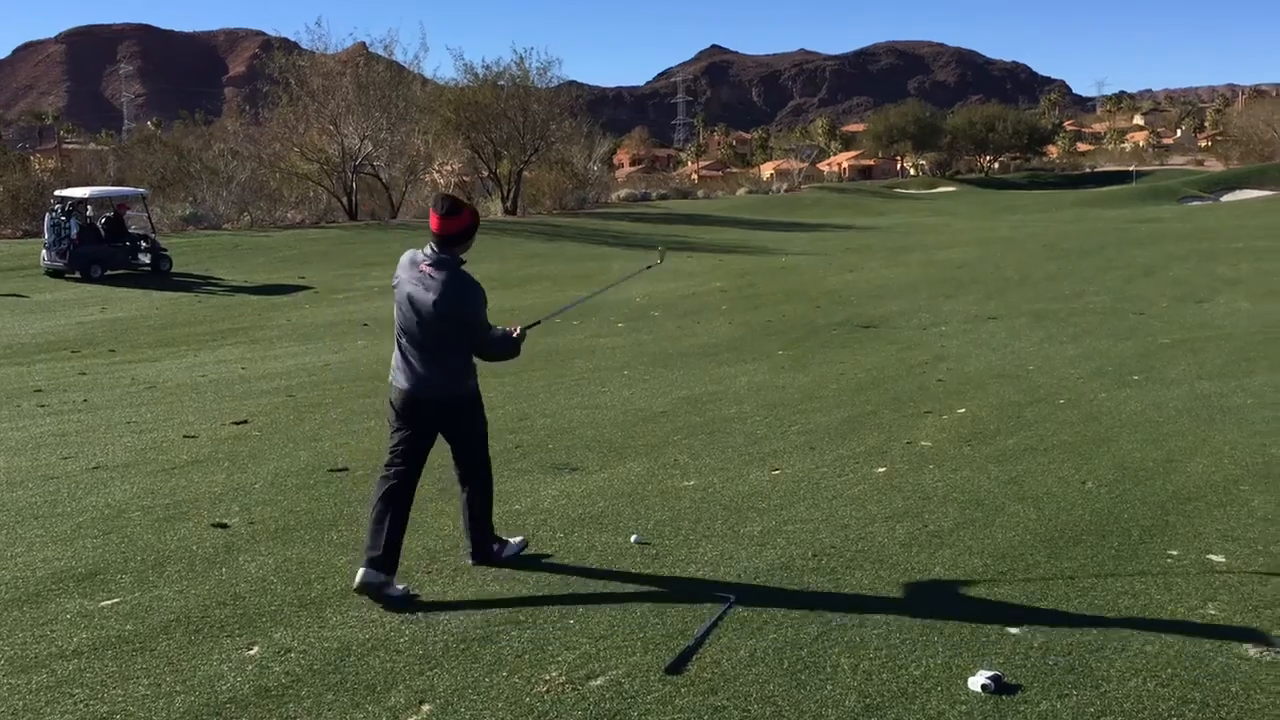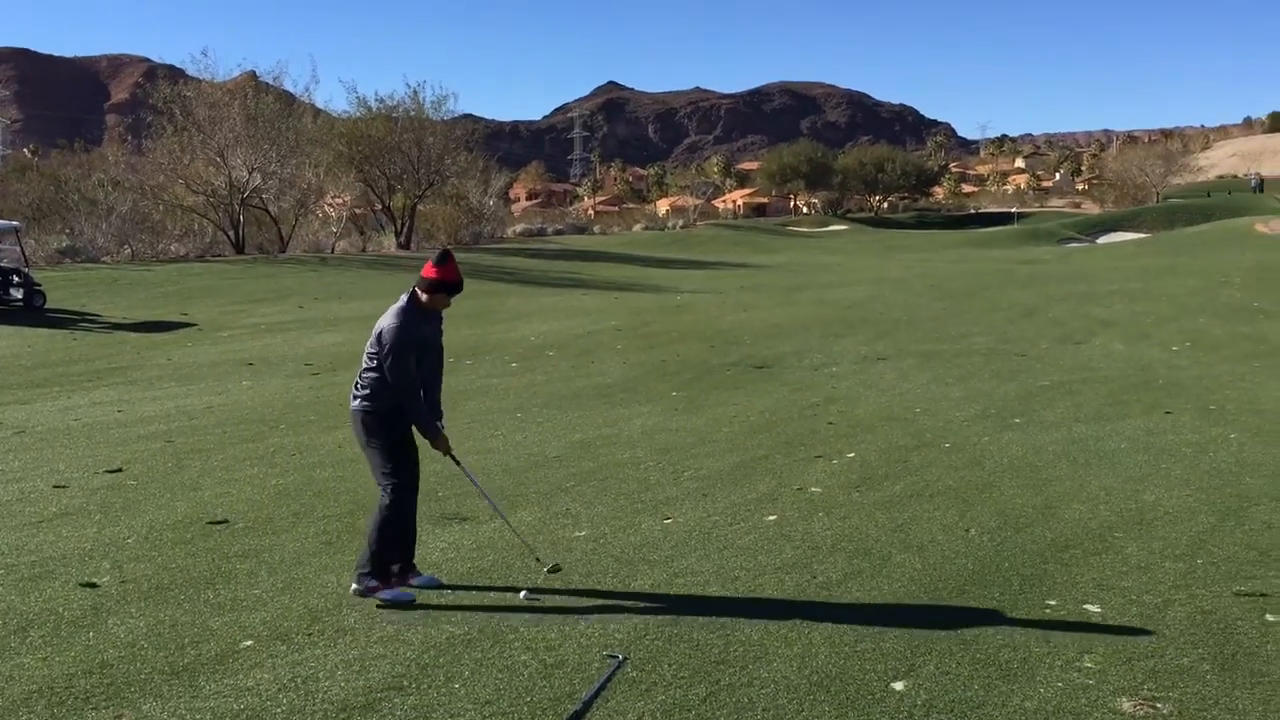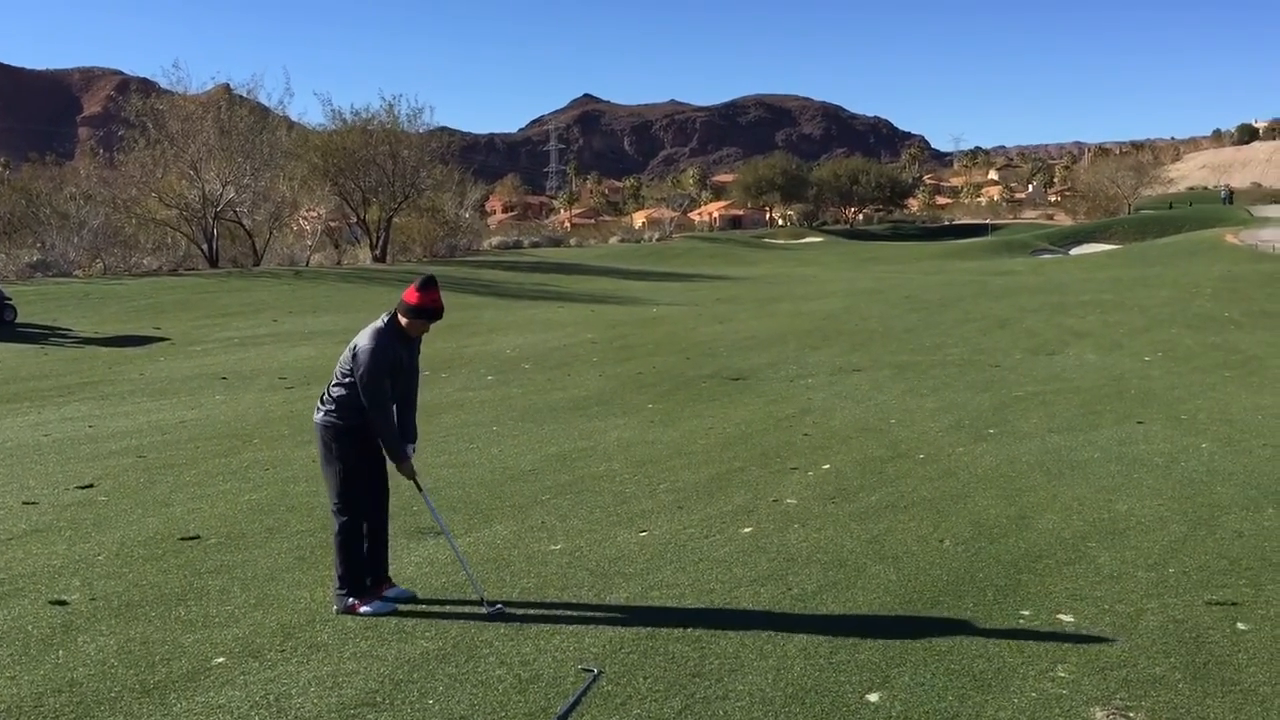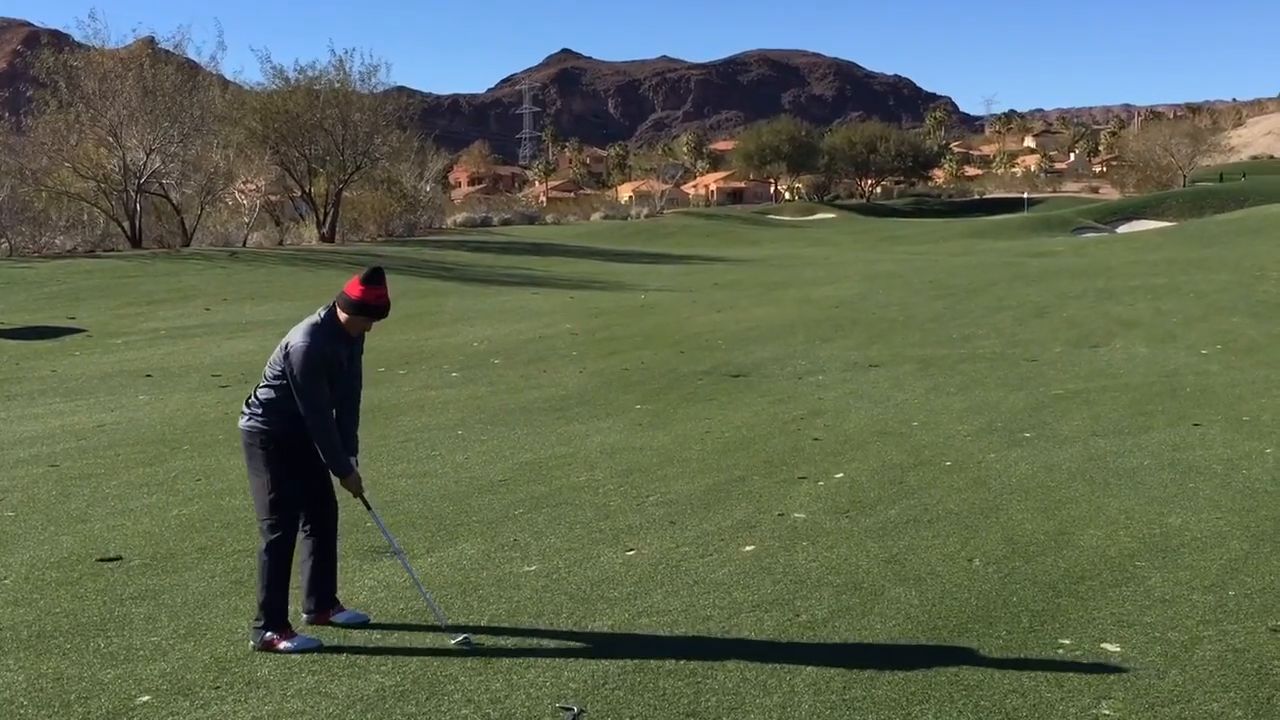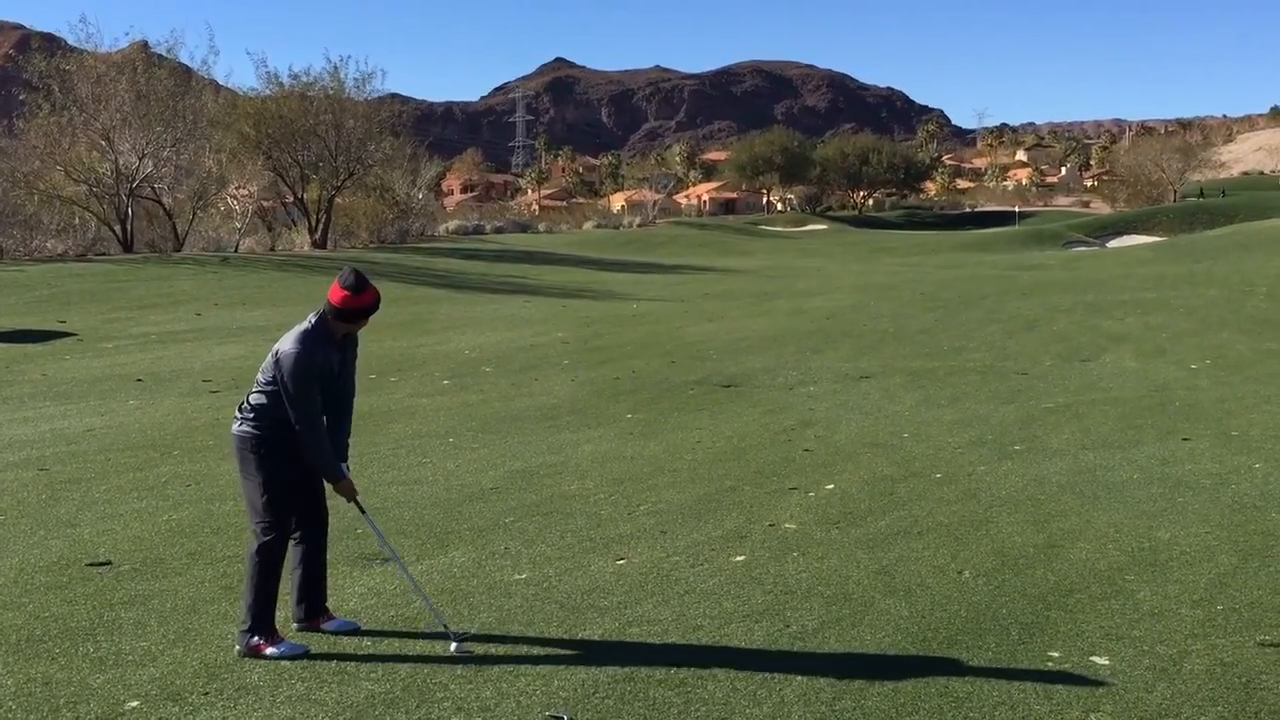
dt=1s
person 1, frame 1
left shoulder: (406, 264)
right shoulder: (465, 288)
right elbow: (485, 347)
left wrist: (498, 335)
right wrist: (512, 342)
left hip: (408, 390)
right hip: (454, 395)
left knee: (398, 475)
right knee: (474, 472)
left ankle: (377, 567)
right ankle: (485, 547)
person 1, frame 2
left shoulder: (430, 315)
right shoulder: (398, 325)
left elbow: (431, 373)
right elbow: (405, 387)
left wrist: (435, 422)
right wrist: (431, 432)
left hip: (395, 411)
right hip: (374, 412)
left knee: (407, 487)
right knee: (395, 490)
left ankle: (401, 567)
right ankle: (368, 575)
person 1, frame 3
left shoulder: (409, 338)
right shoulder: (373, 345)
left elbow: (407, 393)
right elbow: (379, 408)
left wrist: (408, 444)
right wrist: (399, 457)
left hip: (363, 426)
right hip: (339, 427)
left knee: (377, 503)
right knee: (350, 509)
left ankle: (377, 580)
right ankle: (349, 593)
person 1, frame 4
left shoulder: (350, 335)
right shoulder: (307, 344)
left elbow: (348, 398)
right elbow: (318, 414)
left wrist: (350, 456)
right wrist: (343, 470)
left hip: (299, 432)
right hip: (268, 434)
left knee: (322, 514)
right knee: (281, 528)
left ankle: (321, 604)
right ankle: (269, 628)
person 1, frame 5
left shoulder: (343, 340)
right shoulder: (298, 351)
left elbow: (340, 402)
right elbow: (308, 421)
left wrist: (340, 462)
right wrist: (335, 475)
left hip: (291, 438)
right hip: (261, 439)
left knee: (313, 521)
right knee: (273, 531)
left ankle: (310, 611)
right ankle: (255, 633)
